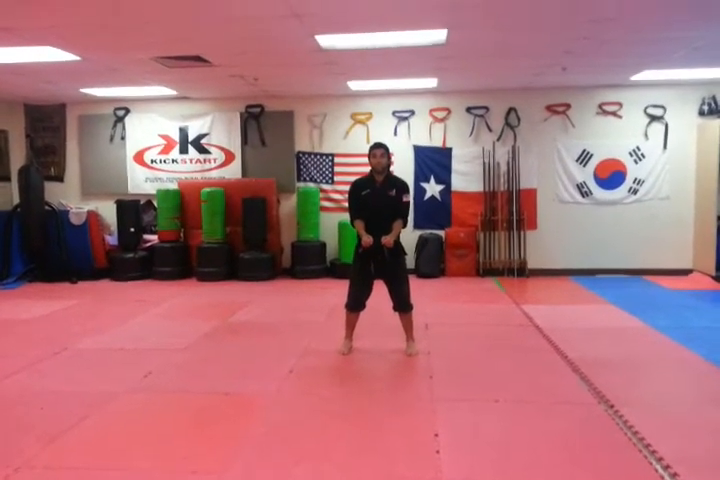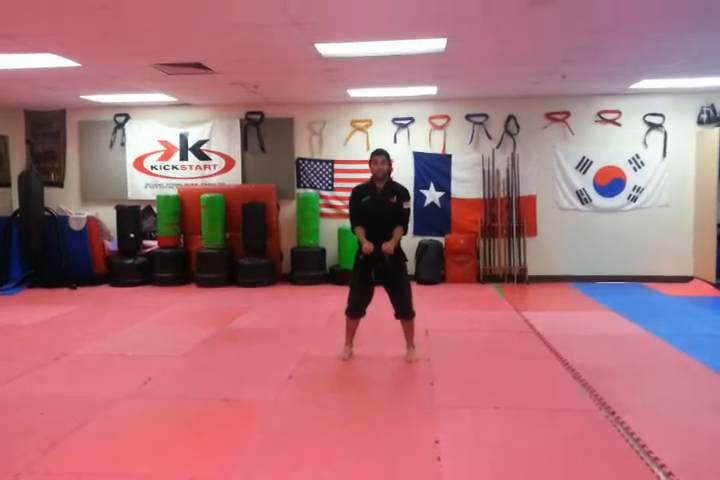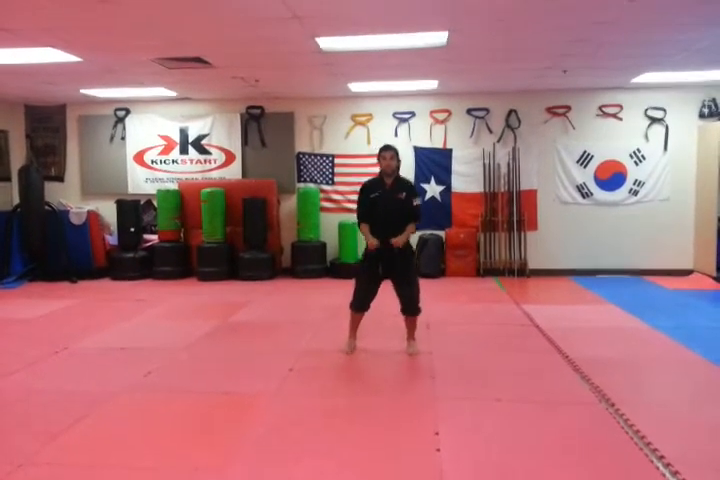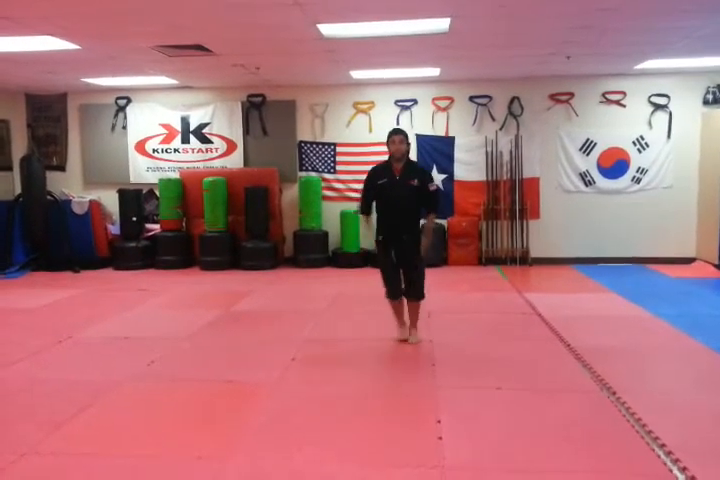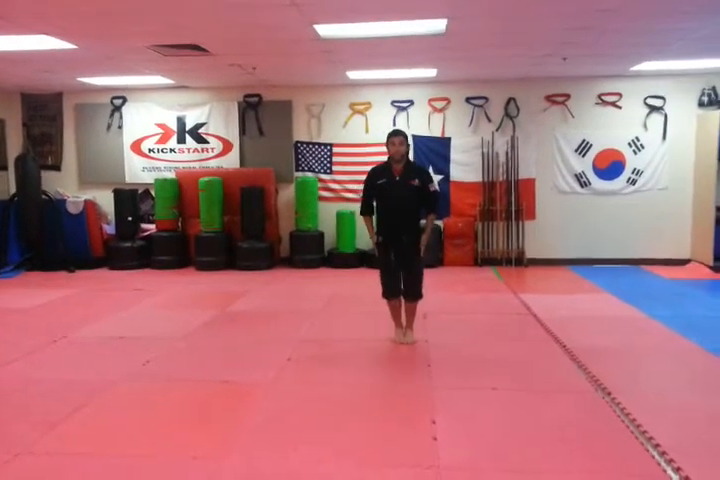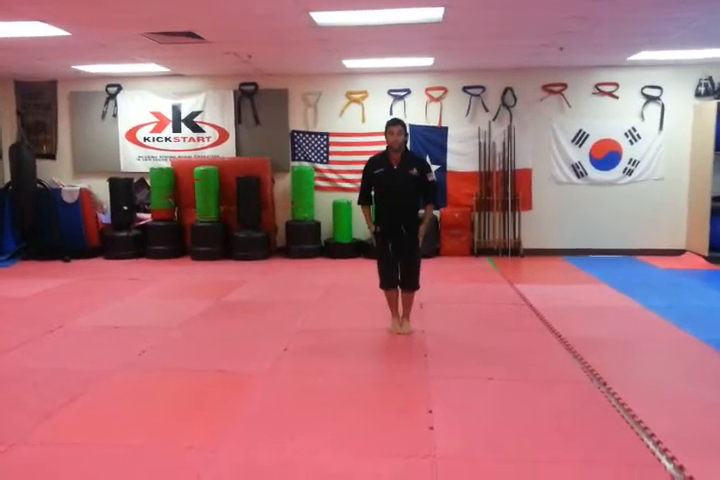
dt=0.2s
person 1, frame 1
left shoulder: (400, 185)
right shoulder: (358, 186)
left elbow: (401, 216)
right elbow: (355, 216)
left wrist: (393, 235)
right wrist: (363, 235)
left hip: (391, 247)
right hip: (366, 247)
left knee: (402, 297)
right knee: (355, 296)
left ankle: (410, 340)
right ankle: (348, 339)
person 1, frame 2
left shoulder: (400, 192)
right shoulder: (359, 192)
left elbow: (402, 223)
right elbow: (356, 223)
left wrist: (392, 243)
right wrist: (364, 242)
left hip: (393, 255)
right hip: (366, 254)
left knee: (404, 303)
right knee: (355, 303)
left ankle: (410, 347)
right ankle: (348, 345)
person 1, frame 3
left shoulder: (409, 189)
right shoulder: (368, 187)
left elbow: (414, 219)
right elbow: (362, 218)
left wrist: (404, 237)
right wrist: (369, 237)
left hip: (401, 252)
right hip: (374, 251)
left knee: (410, 299)
right knee: (361, 297)
left ankle: (410, 339)
right ankle: (352, 338)
person 1, frame 4
left shoulder: (420, 173)
right shoulder: (376, 173)
left elbow: (432, 206)
right elbow: (365, 205)
left wrist: (426, 235)
right wrist: (371, 233)
left hip: (411, 238)
right hip: (386, 238)
left knee: (415, 285)
right knee: (392, 286)
left ankle: (413, 328)
right ankle: (401, 325)
person 1, frame 5
left shoulder: (420, 174)
right shoulder: (375, 174)
left elbow: (431, 207)
right elbow: (366, 208)
left wrist: (425, 235)
right wrist: (373, 235)
left hip: (412, 239)
right hip: (386, 239)
left knee: (412, 286)
right knee: (390, 286)
left ankle: (409, 328)
right ankle: (398, 327)
person 1, frame 6
left shoulder: (419, 164)
right shoulder: (374, 164)
left elbow: (430, 198)
right elbow: (365, 197)
left wrist: (424, 225)
right wrist: (371, 225)
left hip: (410, 229)
right hip: (384, 229)
left knee: (410, 276)
right knee: (387, 276)
left ankle: (406, 318)
right ankle: (395, 317)
